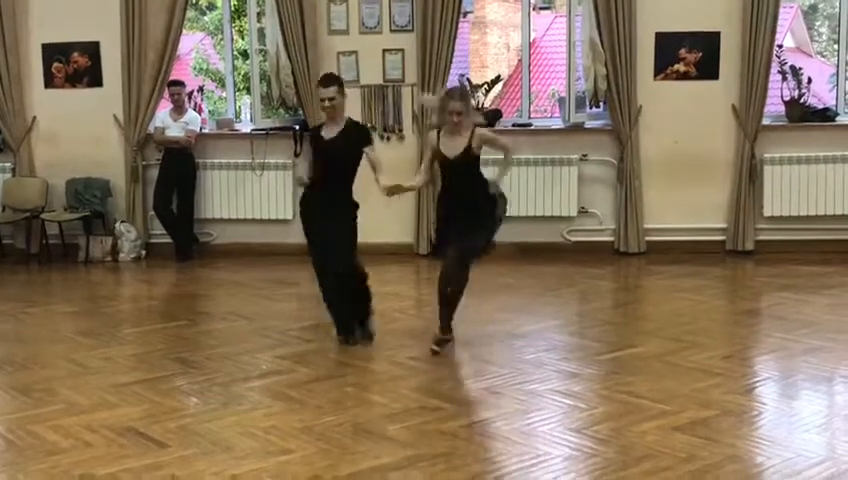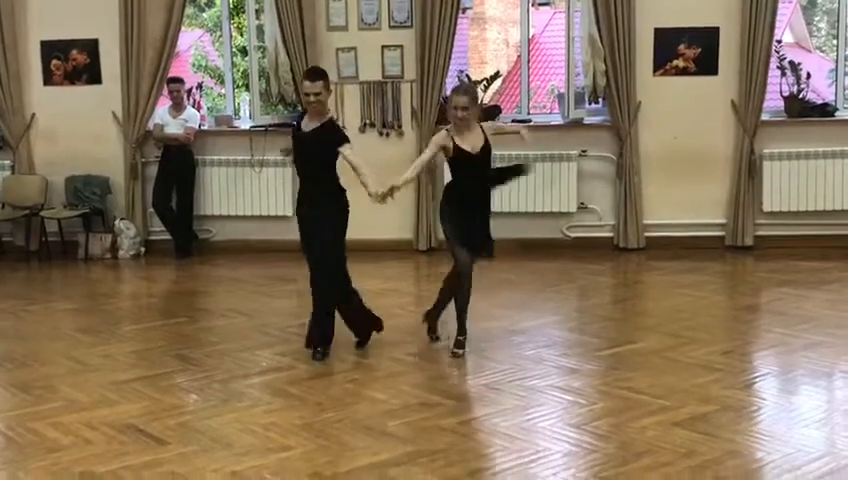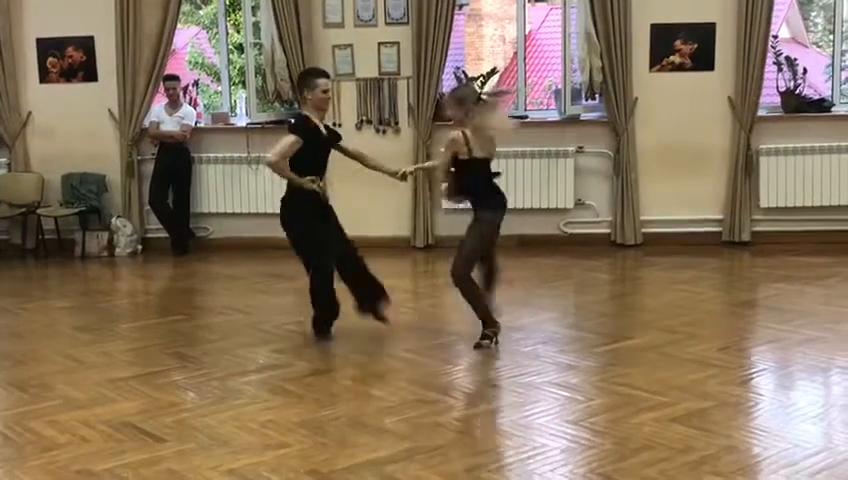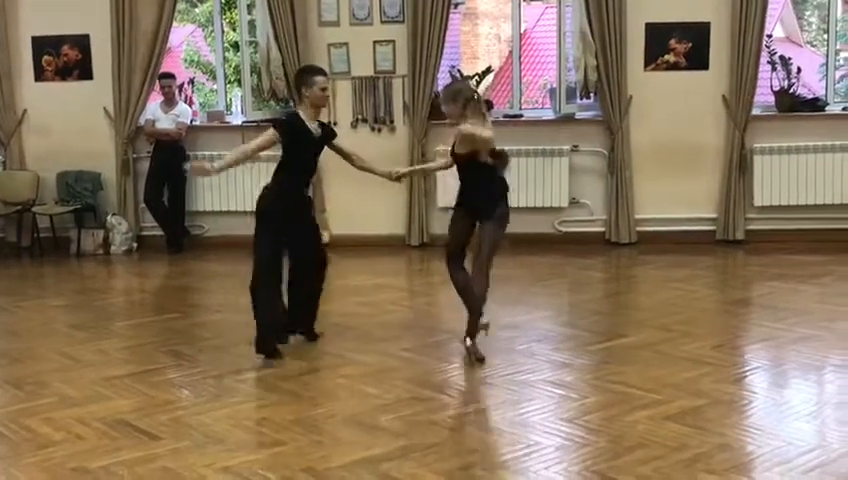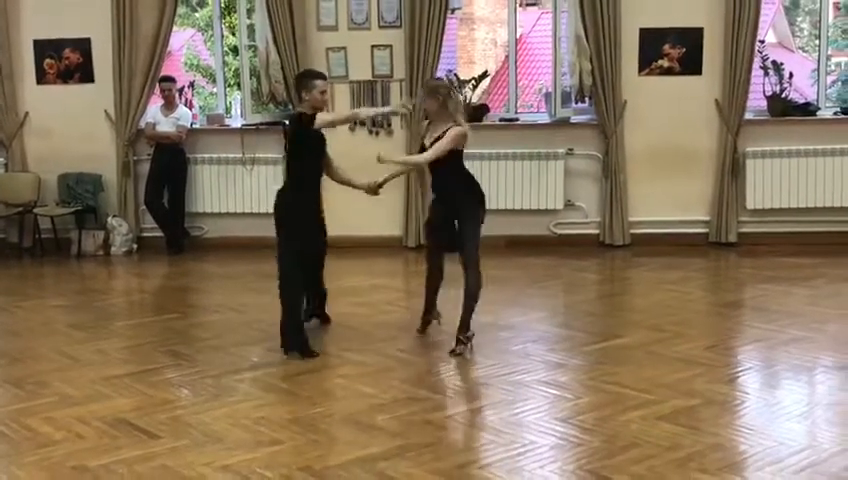
dt=0.4s
person 1, frame 1
left shoulder: (356, 131)
right shoulder: (314, 132)
left elbow: (374, 161)
left wrist: (381, 180)
right wrist: (304, 174)
left hip: (342, 208)
right hip: (312, 206)
left knee: (344, 268)
right knee: (324, 269)
left ankle: (360, 320)
right ankle: (346, 326)
person 1, frame 2
left shoulder: (333, 128)
right shoulder: (301, 120)
left elbow: (354, 160)
left wrist: (371, 189)
left hip: (331, 203)
right hip: (307, 203)
left knee: (329, 269)
right knee: (327, 270)
left ankle: (320, 339)
right ankle: (365, 323)
person 1, frame 3
left shoulder: (324, 130)
right shoulder: (302, 126)
left elbow: (354, 154)
right elbow: (273, 159)
left wrist: (390, 171)
right wrist: (300, 181)
left hip: (315, 204)
right hip: (300, 206)
left knee: (344, 252)
right knee: (321, 265)
right ankle: (323, 323)
person 1, frame 4
left shoulder: (322, 129)
right shoulder: (290, 123)
left elbow: (349, 156)
right elbow: (253, 148)
left wrist: (382, 172)
right wrist: (216, 167)
left hip: (298, 204)
right hip: (276, 202)
left knee: (314, 262)
right knee: (267, 269)
left ankle: (300, 322)
right ankle: (267, 337)
person 1, frame 5
left shoulder: (317, 129)
right shoulder: (299, 122)
left elbow: (330, 170)
right elbow: (348, 116)
left wrist: (362, 186)
right wrist: (387, 110)
left hip: (308, 203)
right hip: (294, 204)
left knee: (314, 257)
right knee: (295, 267)
right ankle: (293, 339)
person 2, frame 1
left shoulder: (480, 134)
right shoulder: (435, 138)
left elbow: (507, 150)
right elbow: (423, 177)
left wrist: (497, 180)
right wrist: (401, 188)
left hip: (478, 207)
right hip: (452, 207)
left knee: (460, 266)
right knee: (450, 268)
left ankle: (447, 325)
right ankle: (445, 328)
person 2, frame 2
left shoulder: (487, 129)
right shoulder: (442, 138)
left elbow: (516, 130)
right elbow: (415, 169)
left wrist: (520, 131)
right wrist: (395, 186)
left hip: (479, 208)
right hip: (455, 208)
left knee: (462, 268)
right knee: (463, 267)
left ankle: (434, 313)
right ankle: (460, 332)
person 2, frame 3
left shoulder: (457, 137)
right shoulder: (486, 131)
left elbow: (444, 171)
left wrist: (453, 186)
right wrist: (419, 167)
left hip: (487, 207)
right hip: (486, 200)
left knee: (460, 271)
right knee: (484, 256)
left ankle: (490, 325)
right ankle: (486, 300)
person 2, frame 4
left shoulder: (464, 131)
right shoulder: (479, 126)
left elbow: (488, 136)
right elbow: (449, 162)
left wrist: (486, 154)
right wrist: (411, 170)
left hip: (470, 202)
right hip: (495, 202)
left knee: (454, 260)
right knee: (481, 268)
left ankle: (475, 325)
right ankle: (474, 329)
person 2, frame 5
left shoulder: (458, 130)
right shoulder: (430, 126)
left elbow: (425, 158)
right elbow: (420, 160)
left wrist: (390, 160)
right wrist: (386, 179)
left hip: (464, 199)
right hip: (443, 199)
left knee: (470, 264)
right knee: (433, 258)
left ankle: (464, 330)
right ankle: (429, 312)
person 3, frame 1
left shoulder: (193, 117)
right shoulder: (161, 115)
left elbow: (188, 142)
right elbow: (156, 138)
left wrist: (167, 140)
right wrist: (178, 139)
left hip: (185, 161)
right hip: (168, 160)
left knee: (185, 205)
right knee: (160, 204)
left ankle: (184, 246)
right ankle: (185, 239)
person 3, frame 2
left shoulder: (192, 114)
right shoulder: (161, 112)
left elbow: (187, 139)
right elbow: (155, 135)
left wrist: (165, 137)
right wrist: (176, 136)
left hip: (184, 158)
right hip: (167, 157)
left knee: (184, 202)
right knee: (159, 201)
left ankle: (184, 243)
right ankle: (185, 236)
person 3, frame 3
left shoulder: (188, 111)
right shoulder: (157, 109)
left elbow: (183, 137)
right elbow: (151, 133)
left wrist: (161, 135)
right wrist: (173, 133)
left hip: (180, 155)
right hip: (163, 155)
left knee: (181, 199)
right knee: (155, 199)
left ankle: (180, 240)
right ankle: (182, 234)
person 3, frame 4
left shoulder: (184, 109)
right shoulder: (152, 107)
left elbow: (178, 135)
right elbow: (147, 130)
left wrist: (157, 134)
right wrist: (168, 131)
left hip: (176, 153)
right hip: (158, 153)
left knee: (176, 197)
right knee: (150, 197)
left ankle: (175, 238)
right ankle: (177, 231)
person 3, frame 5
left shoulder: (184, 112)
right shoulder: (153, 110)
left elbow: (179, 138)
right elbow: (147, 133)
left wrist: (157, 136)
right wrist: (169, 134)
left hip: (176, 156)
right hip: (159, 156)
left knee: (176, 199)
right knee: (151, 199)
left ankle: (175, 240)
right ankle: (176, 233)
